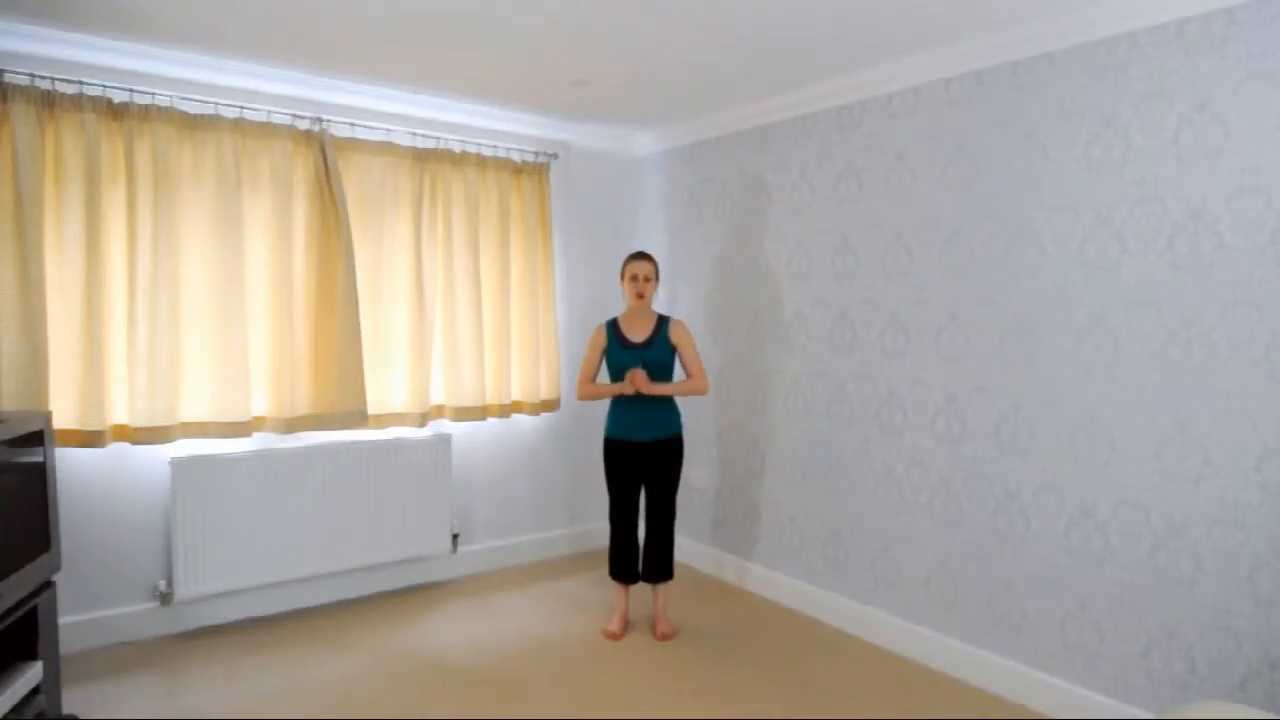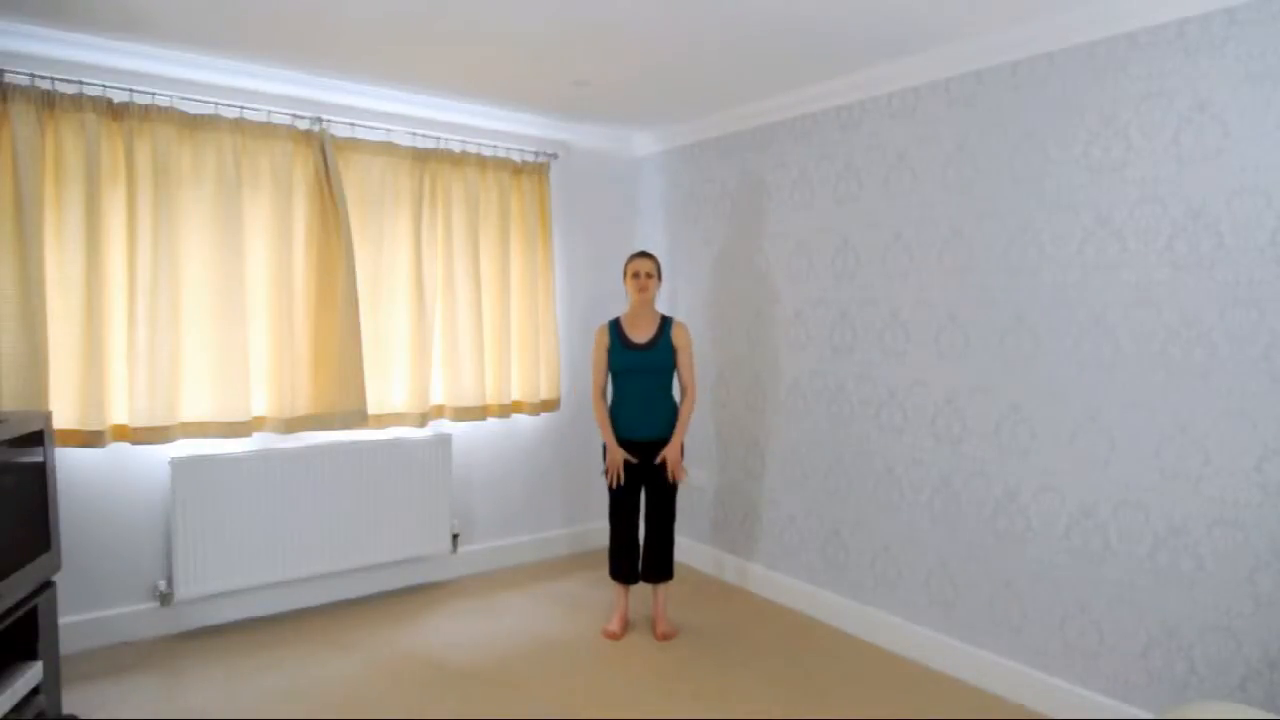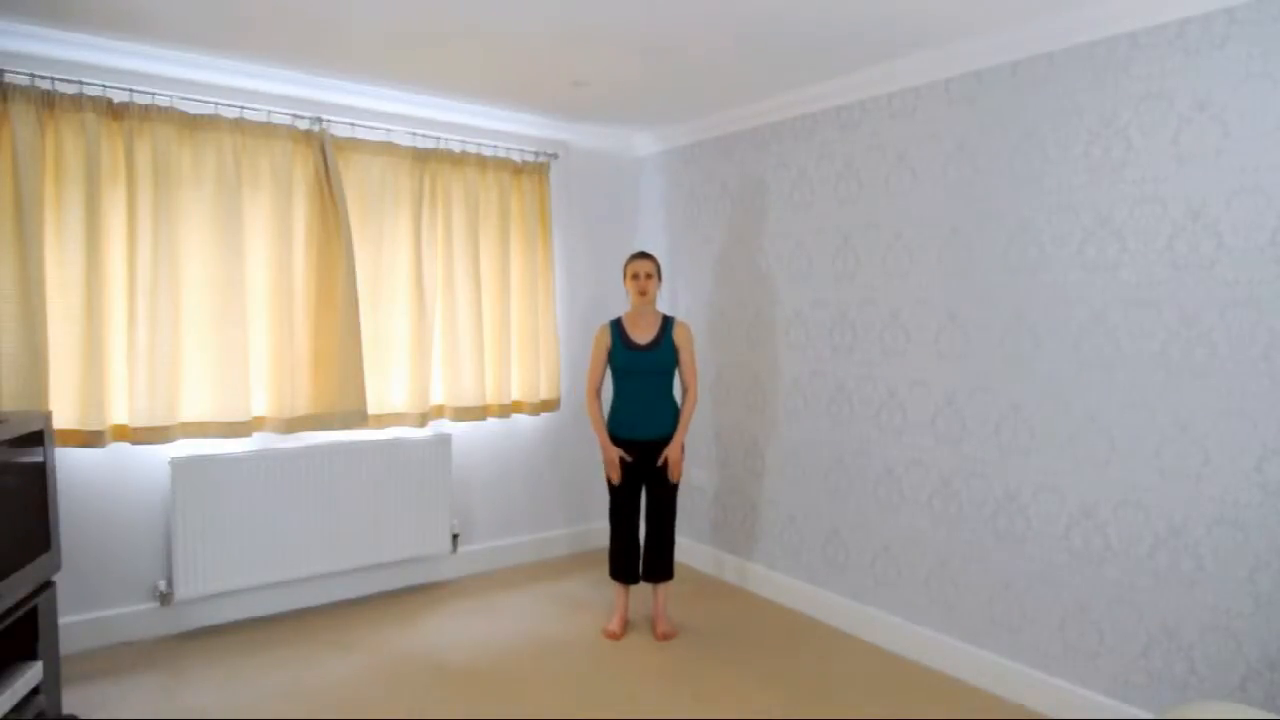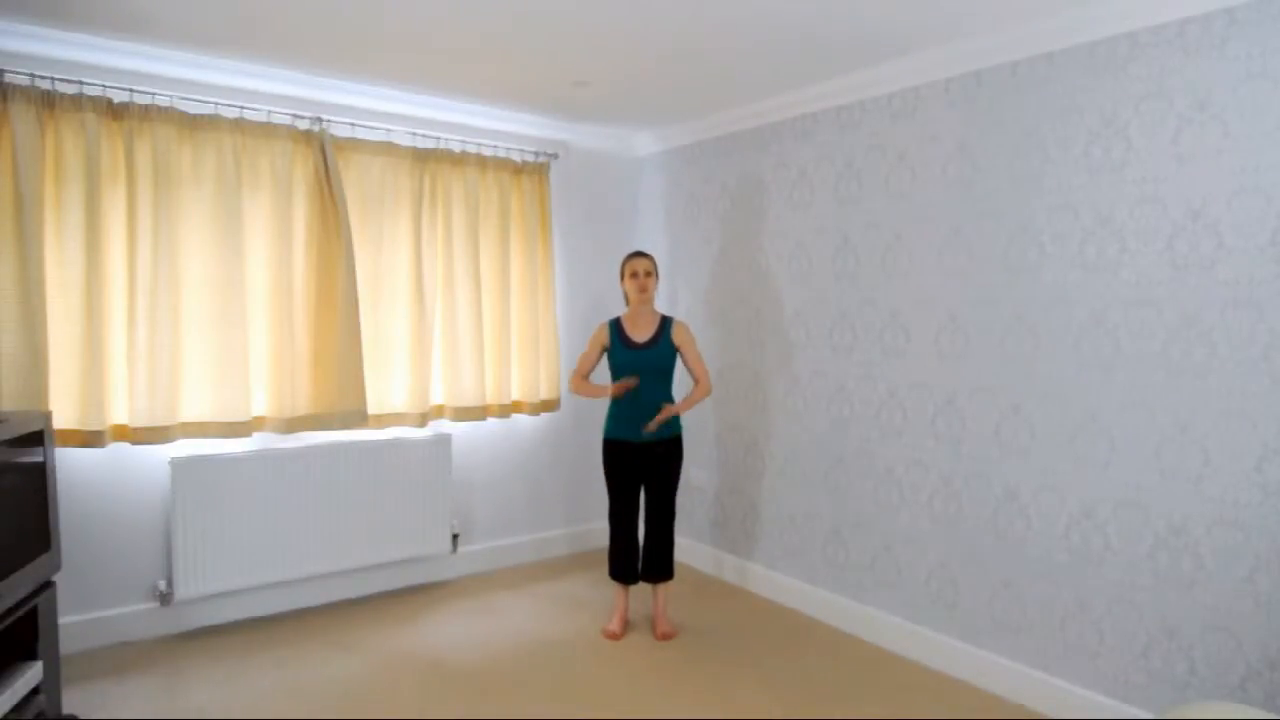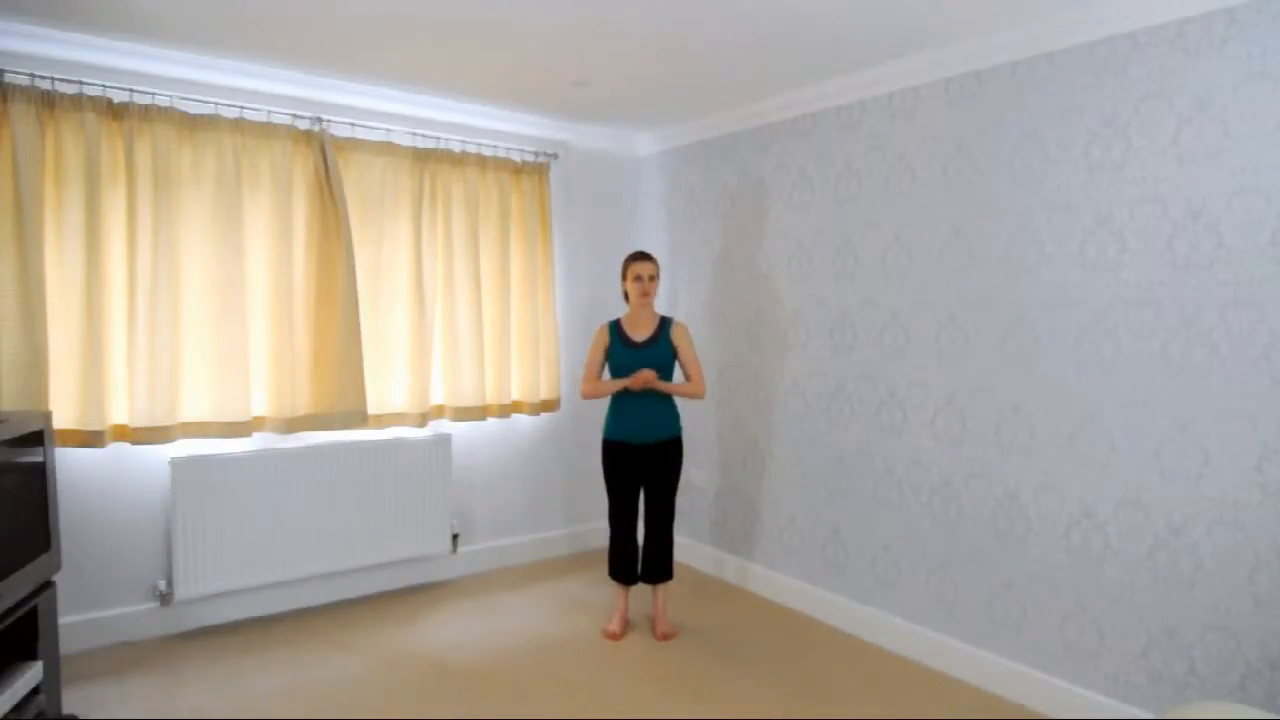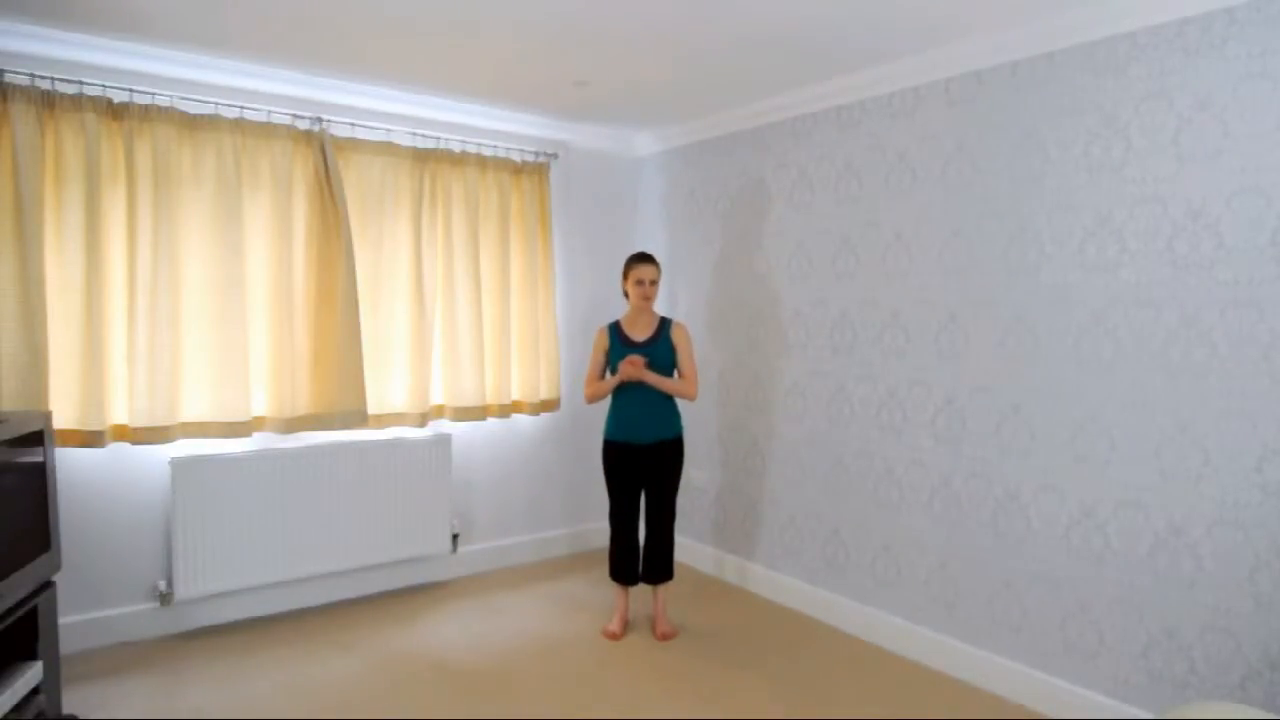
dt=0.5s
person 1, frame 1
left shoulder: (673, 329)
right shoulder: (604, 332)
left elbow: (701, 383)
right elbow: (583, 389)
left wrist: (653, 386)
right wrist: (621, 387)
left hip: (664, 440)
right hip: (620, 442)
left knee: (661, 520)
right knee: (622, 520)
left ankle: (660, 610)
right ankle: (620, 609)
person 1, frame 2
left shoulder: (675, 331)
right shoulder: (607, 332)
left elbow: (689, 391)
right elbow: (599, 394)
left wrist: (676, 442)
right wrist: (611, 443)
left hip: (663, 444)
right hip: (621, 445)
left knee: (661, 520)
right knee: (621, 520)
left ankle: (660, 609)
right ankle: (620, 608)
person 1, frame 3
left shoulder: (678, 330)
right shoulder: (608, 332)
left elbow: (690, 390)
right elbow: (592, 392)
left wrist: (678, 442)
right wrist: (605, 443)
left hip: (664, 442)
right hip: (622, 443)
left knee: (662, 520)
right knee: (623, 520)
left ankle: (660, 609)
right ankle: (620, 608)
person 1, frame 4
left shoulder: (676, 329)
right shoulder: (607, 331)
left elbow: (704, 383)
right elbow: (576, 380)
left wrist: (677, 409)
right wrist: (607, 390)
left hip: (664, 441)
right hip: (620, 441)
left knee: (661, 520)
right knee: (621, 520)
left ankle: (660, 609)
right ankle: (620, 608)
person 1, frame 5
left shoulder: (675, 330)
right shoulder: (607, 333)
left elbow: (698, 388)
right elbow: (587, 388)
left wrist: (657, 383)
right wrist: (626, 382)
left hip: (664, 441)
right hip: (619, 442)
left knee: (660, 520)
right knee: (621, 521)
left ankle: (660, 610)
right ankle: (620, 609)
person 1, frame 6
left shoulder: (675, 331)
right shoulder: (607, 334)
left elbow: (690, 389)
right elbow: (590, 393)
left wrist: (646, 374)
right wrist: (620, 376)
left hip: (665, 442)
right hip: (620, 443)
left knee: (661, 521)
right knee: (622, 522)
left ankle: (660, 609)
right ankle: (621, 609)
